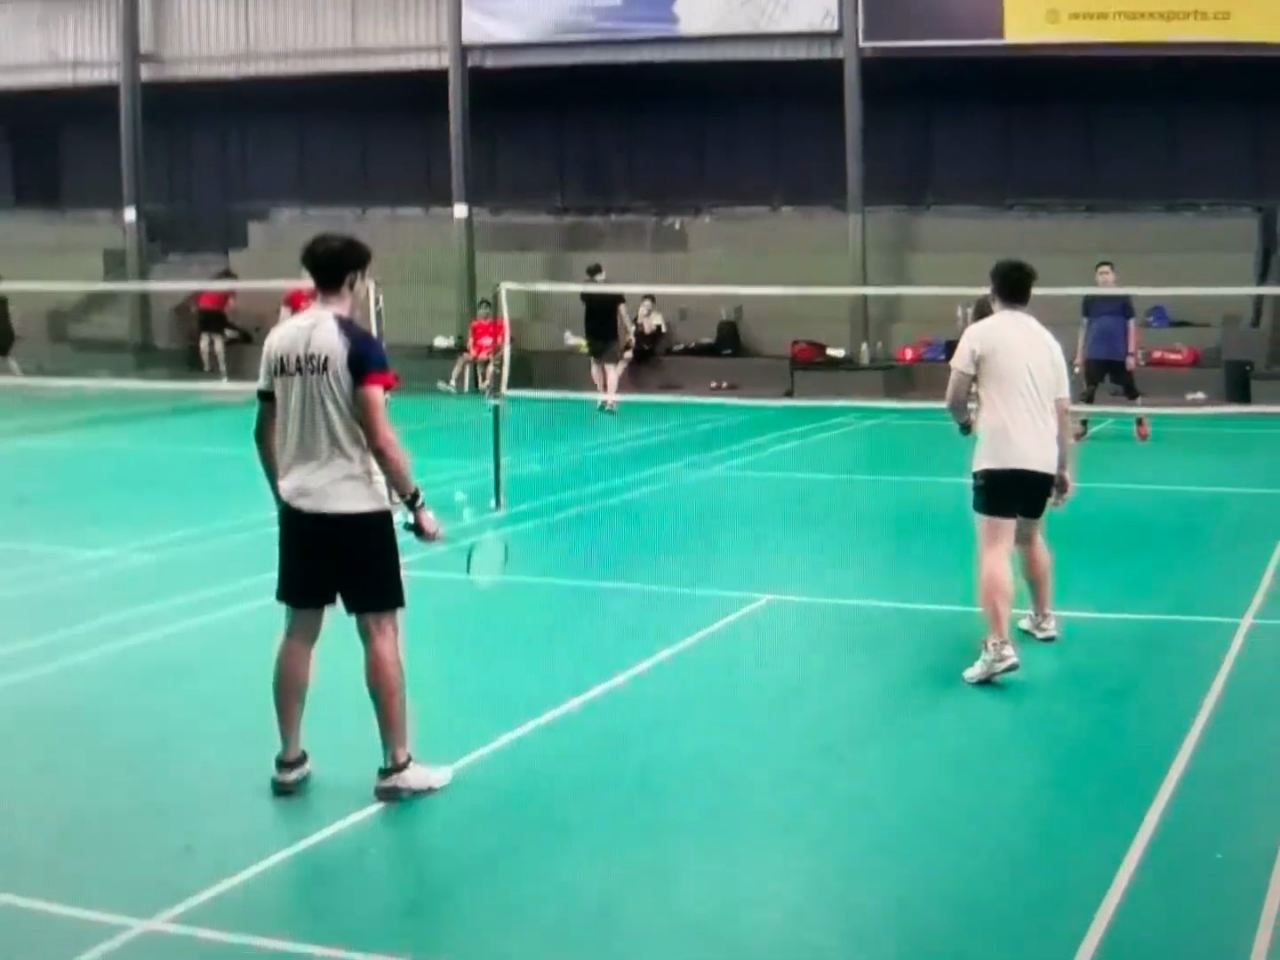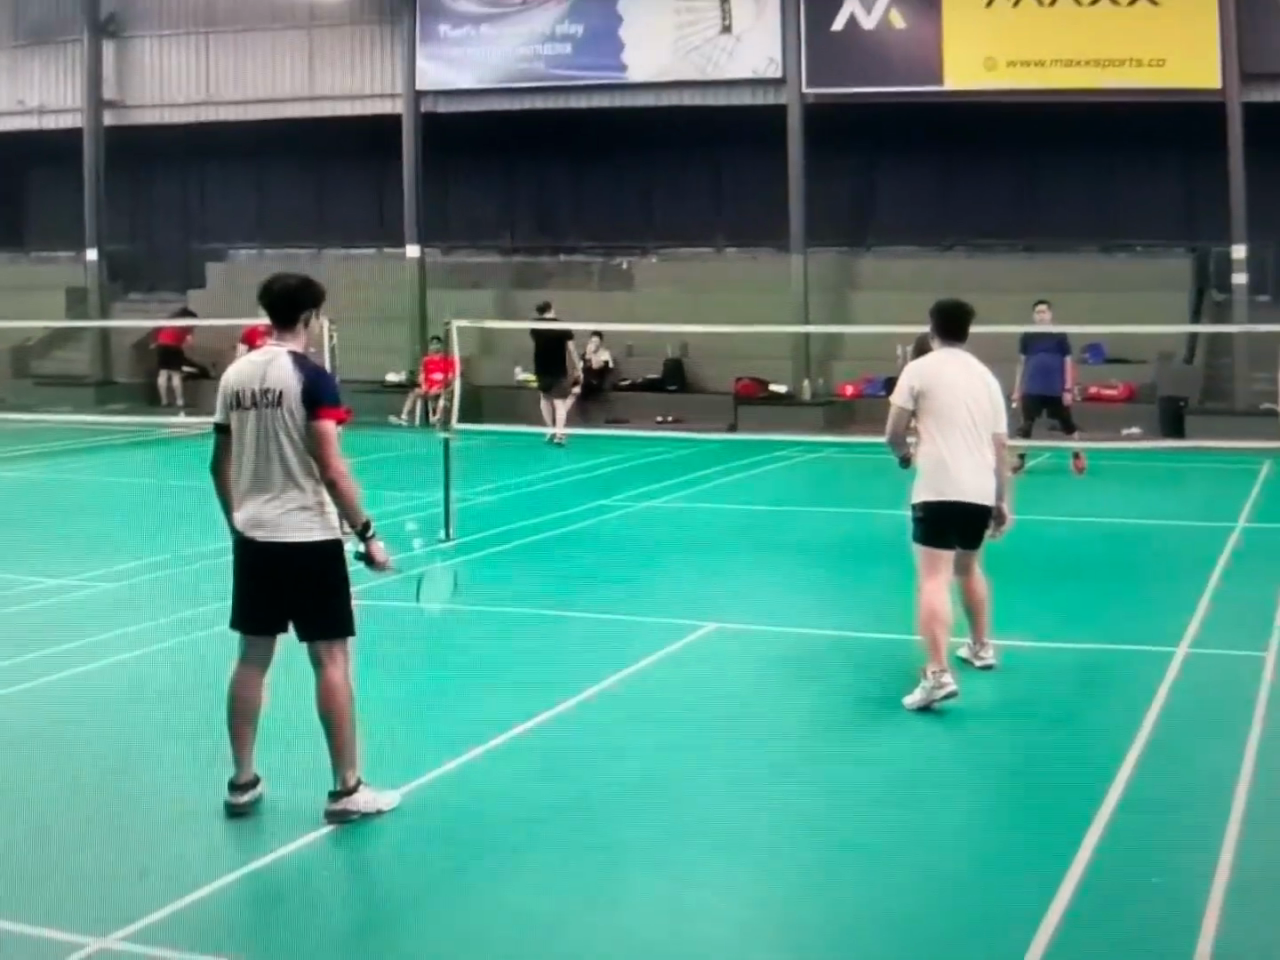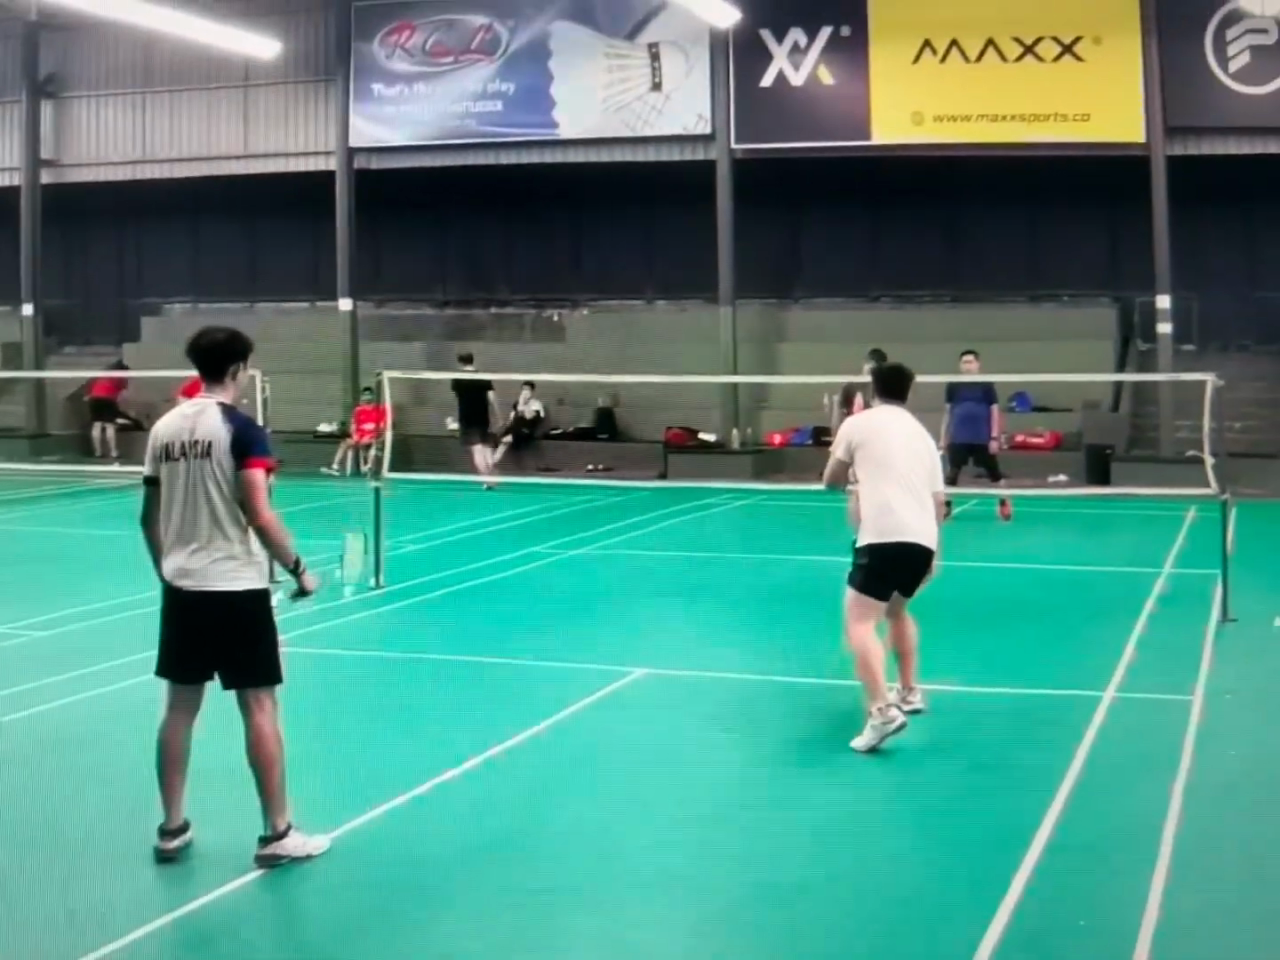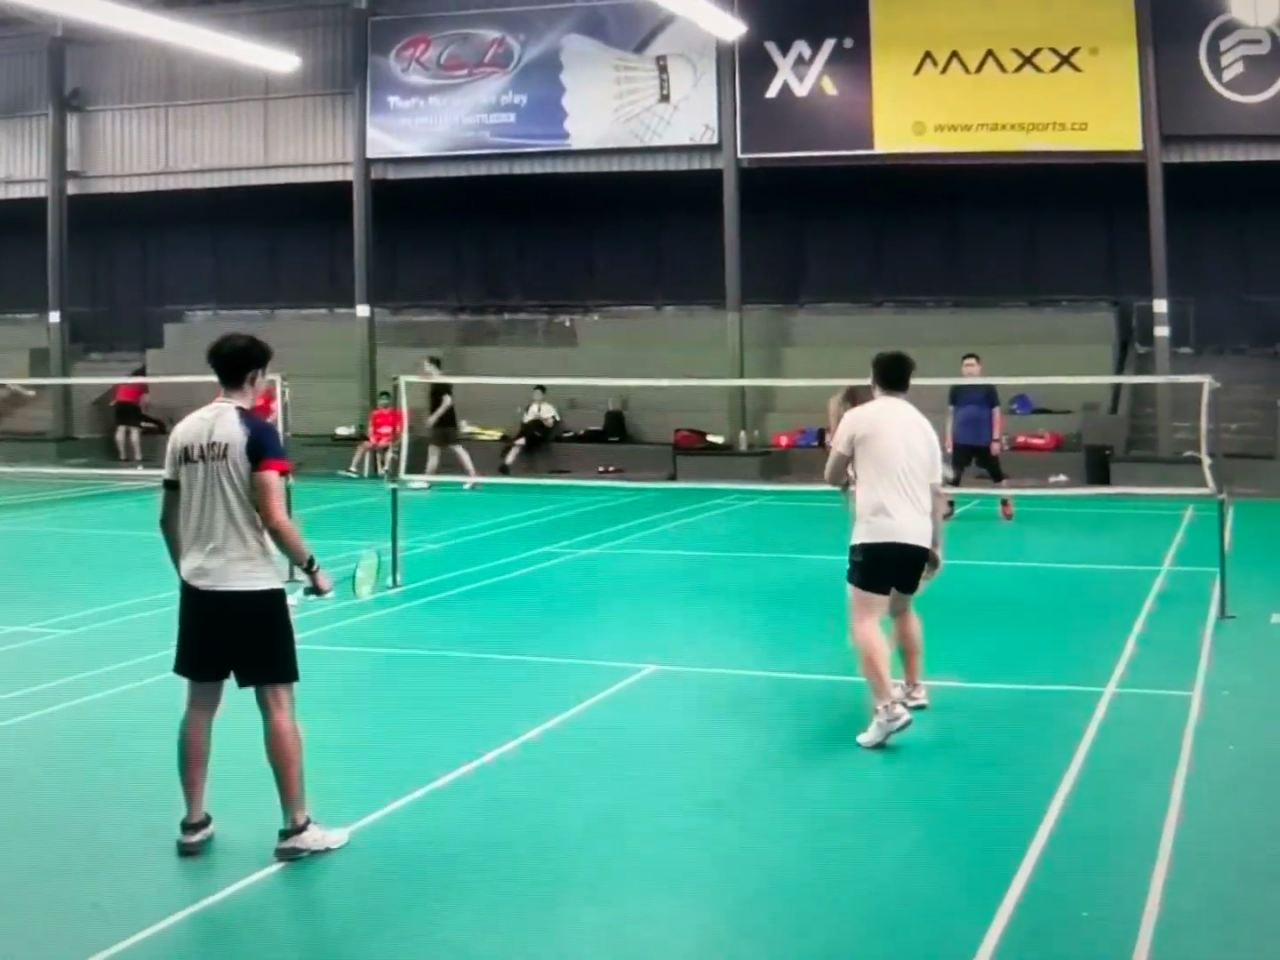
dt=0.7s
person 1, frame 1
left shoulder: (278, 340)
right shoulder: (357, 343)
left elbow: (264, 433)
right elbow: (379, 439)
right wrist: (416, 504)
left hip: (300, 507)
right hip: (356, 508)
left knee: (299, 631)
right knee: (380, 633)
left ankle: (289, 759)
right ankle: (397, 767)
person 1, frame 2
left shoulder: (234, 375)
right shoulder: (312, 377)
left elbow: (220, 466)
right elbow: (332, 471)
right wrist: (368, 535)
left hip: (254, 537)
right hip: (309, 537)
left knee: (252, 658)
right knee: (331, 660)
left ankle: (242, 783)
right ankle: (347, 790)
person 1, frame 3
left shoulder: (164, 427)
right shoulder: (240, 428)
left elbow: (149, 518)
right elbow: (260, 519)
right wrist: (299, 570)
left hip: (182, 586)
right hip: (236, 588)
left knee: (180, 707)
right knee: (259, 709)
left ankle: (171, 828)
right ankle: (277, 834)
person 1, frame 4
left shoulder: (184, 431)
right shoulder: (257, 432)
left elbow: (169, 520)
right elbow: (275, 519)
right wrist: (313, 568)
left hip: (200, 588)
right hip: (252, 589)
left knee: (200, 704)
right knee: (278, 705)
left ankle: (194, 823)
right ankle: (297, 828)
person 2, frame 1
left shoulder: (980, 332)
right shoulder: (1047, 339)
left elbow: (953, 399)
right elbow: (1062, 411)
left wrist: (966, 422)
right wrist: (1064, 468)
left hip: (1000, 458)
right hip: (1042, 459)
left knee: (994, 549)
right knee: (1030, 537)
left ankle: (999, 647)
right ankle: (1043, 619)
person 2, frame 2
left shoulder: (919, 368)
right shoulder: (986, 376)
left elbow: (893, 434)
right elbow: (1000, 445)
left wrist: (905, 455)
right wrist: (1002, 500)
left hip: (938, 491)
right hip: (980, 492)
left knee: (933, 580)
right knee: (968, 567)
left ankle: (938, 675)
right ankle: (981, 647)
person 2, frame 3
left shoulder: (858, 423)
right shoulder: (922, 433)
left elbow: (831, 481)
right elbow: (938, 500)
left wrist: (854, 473)
right wrist: (930, 553)
left hip: (884, 537)
right hip: (922, 539)
left knee: (859, 623)
right knee: (897, 610)
left ankle: (882, 711)
right ankle: (909, 692)
person 2, frame 4
left shoulder: (858, 417)
right shoulder: (923, 425)
left elbow: (832, 477)
right elbow: (936, 493)
left wrist: (851, 475)
right wrist: (935, 544)
left hip: (878, 535)
right hip: (917, 537)
left knee: (865, 620)
right knee: (902, 609)
left ankle: (888, 709)
right ankle: (914, 688)
